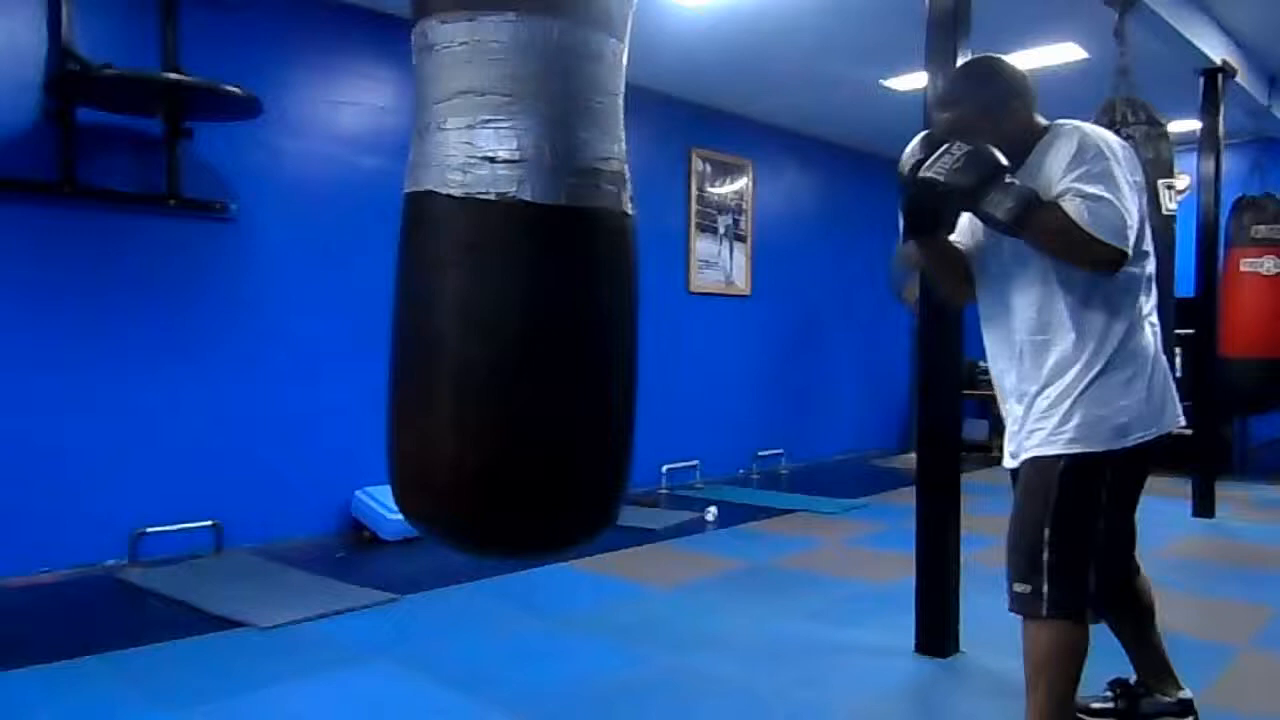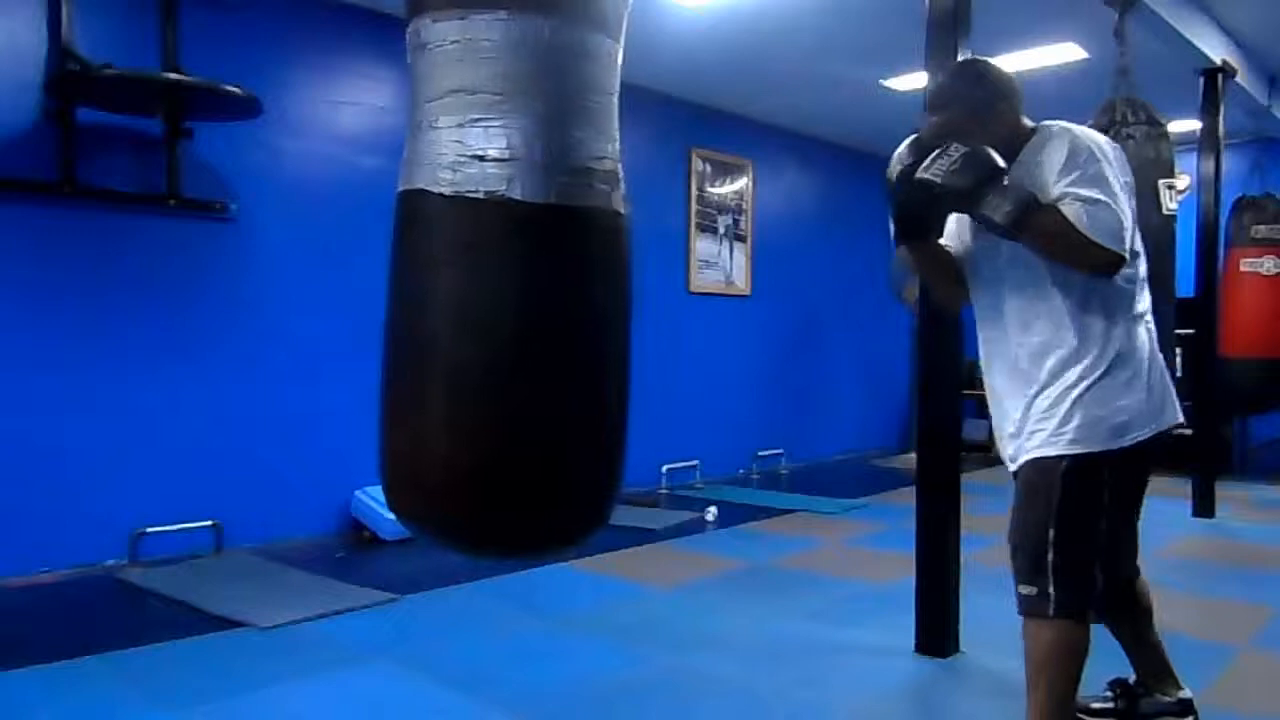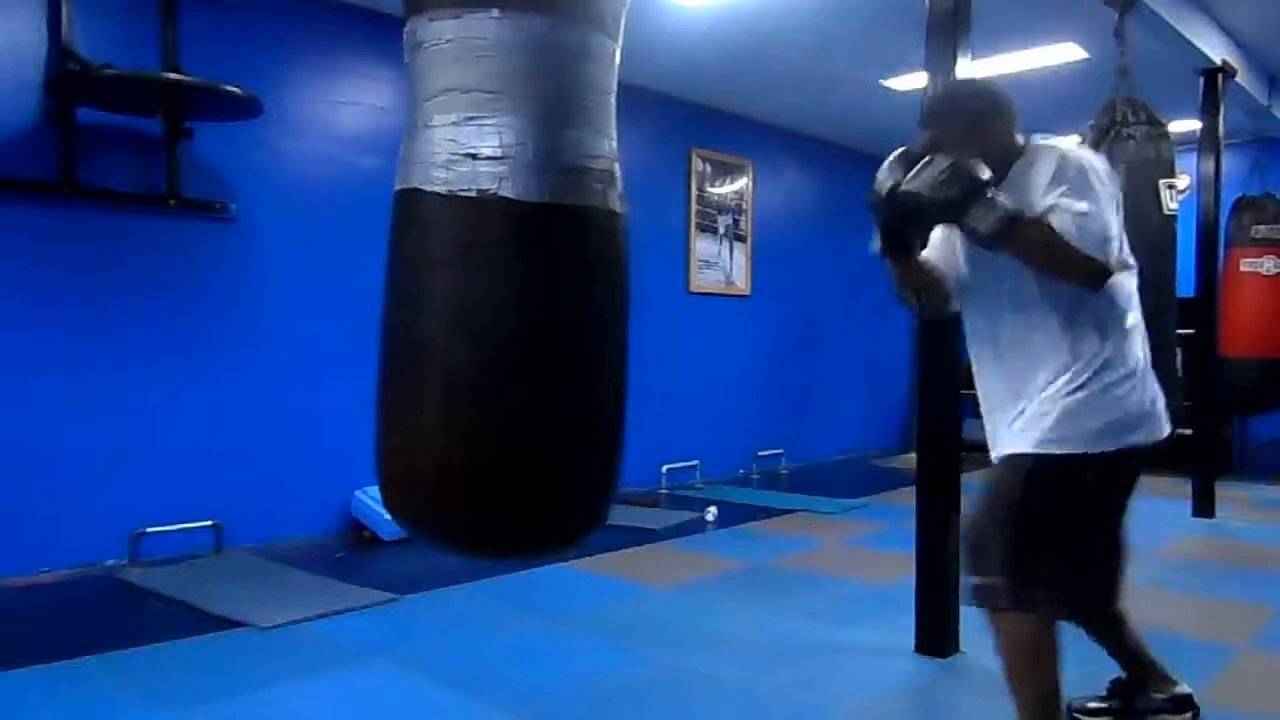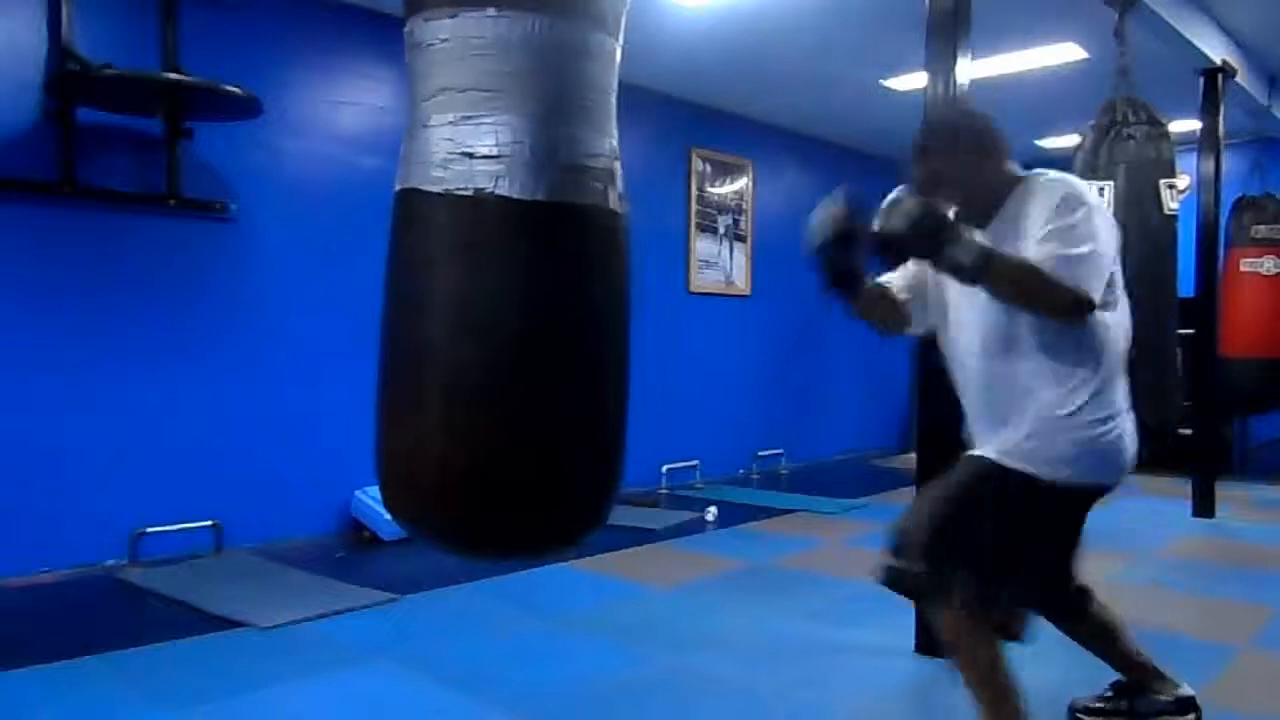
dt=0.1s
person 1, frame 1
left shoulder: (1087, 148)
right shoulder: (985, 171)
left elbow: (1105, 248)
right elbow: (960, 287)
left wrist: (996, 196)
right wrist: (926, 224)
left hip: (1091, 406)
right hip: (1054, 409)
left knee: (1052, 579)
right knee: (1101, 563)
person 1, frame 2
left shoulder: (1078, 150)
right shoulder: (981, 174)
left elbow: (1102, 252)
right elbow: (952, 290)
left wrist: (994, 198)
right wrist: (916, 226)
left hip: (1091, 406)
right hip: (1052, 410)
left knee: (1054, 579)
right knee: (1100, 563)
person 1, frame 3
left shoulder: (1066, 168)
right shoulder: (968, 206)
left elbow: (1090, 266)
right elbow: (930, 293)
left wrist: (979, 212)
right wrist: (898, 237)
left hip: (1087, 414)
right hip: (1047, 423)
left knee: (1008, 579)
right knee: (1070, 575)
person 1, frame 4
left shoulder: (1061, 199)
right shoulder: (959, 220)
left elbow: (1071, 298)
right elbow: (893, 315)
left wrist: (957, 248)
right wrist: (845, 274)
left hip: (1057, 440)
right hip: (1027, 442)
left knee: (930, 563)
right knee: (1040, 585)
